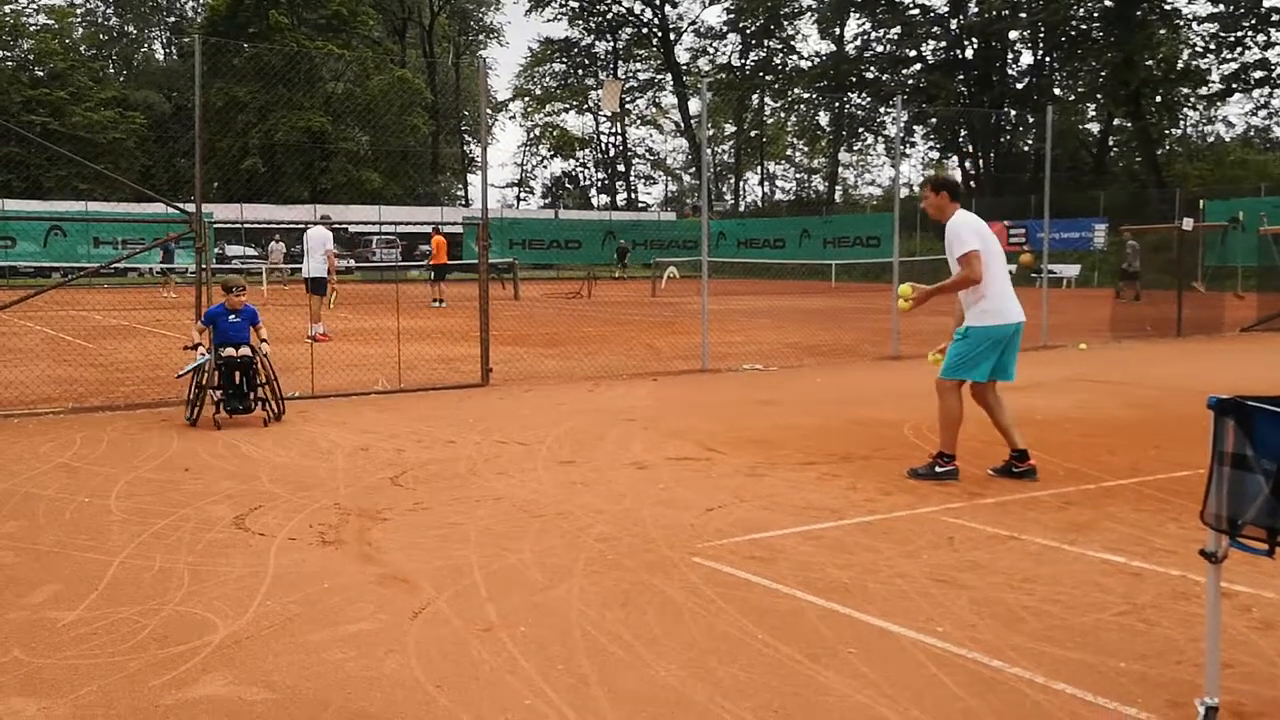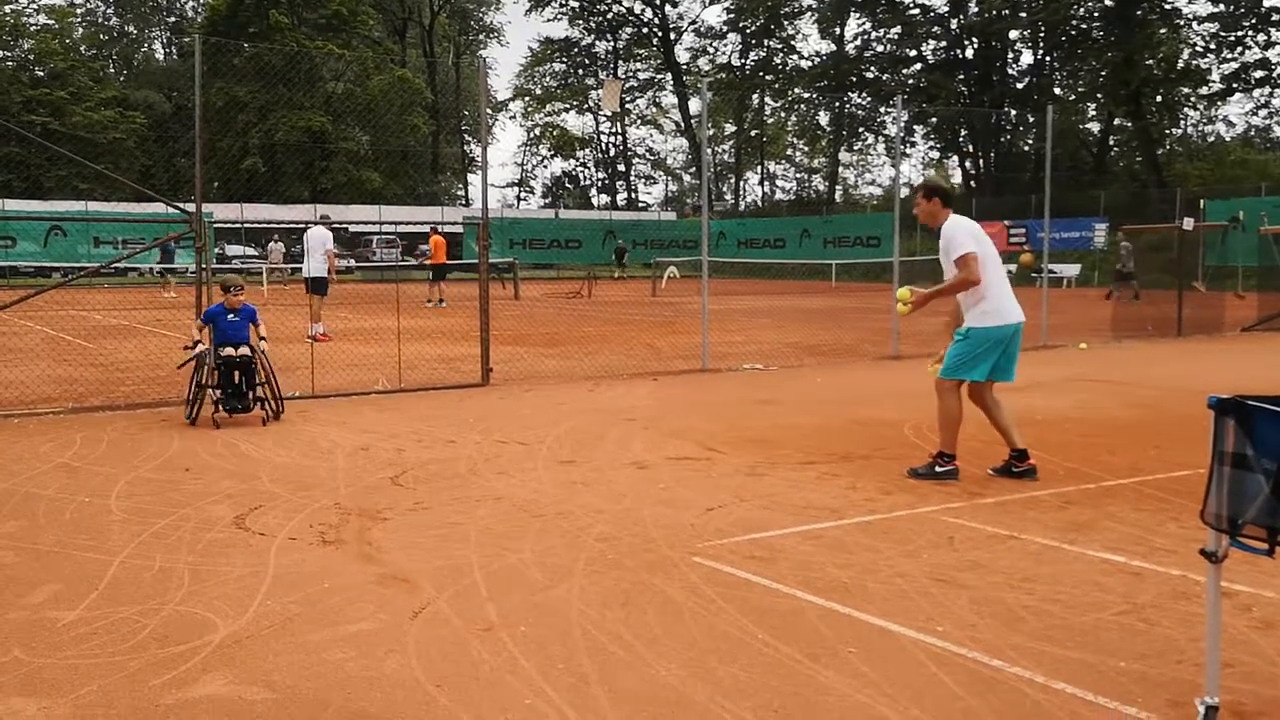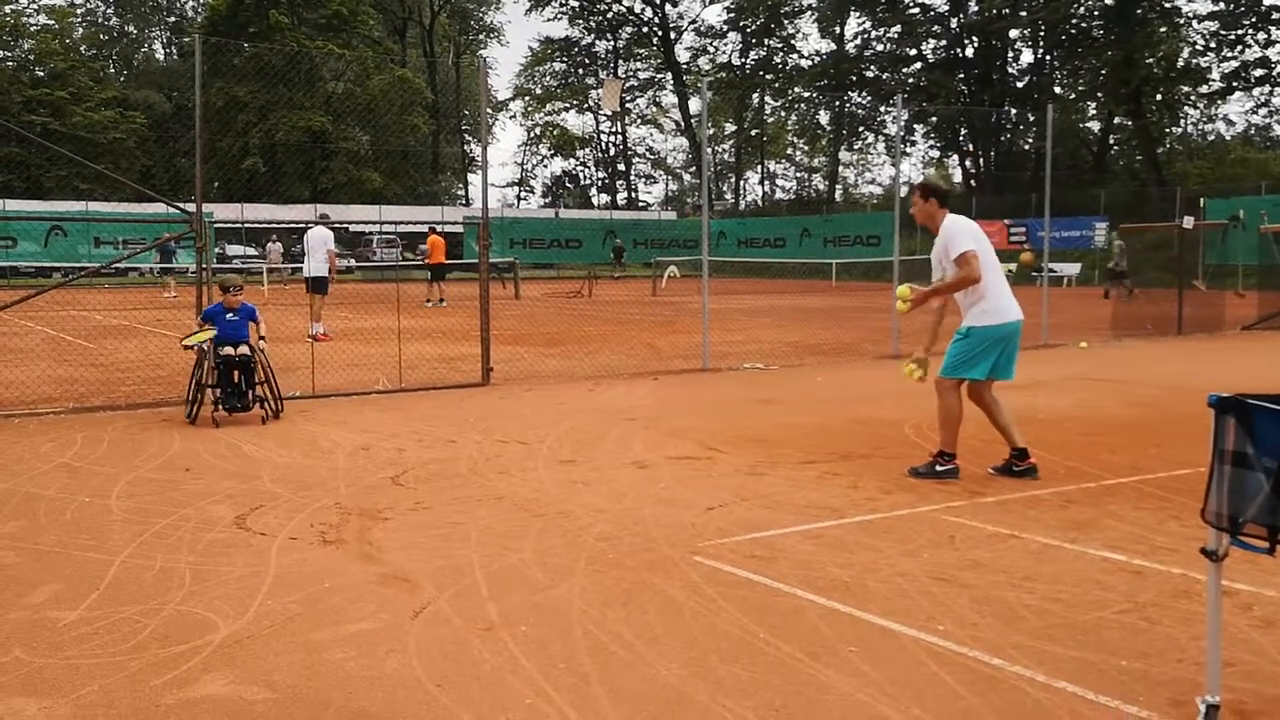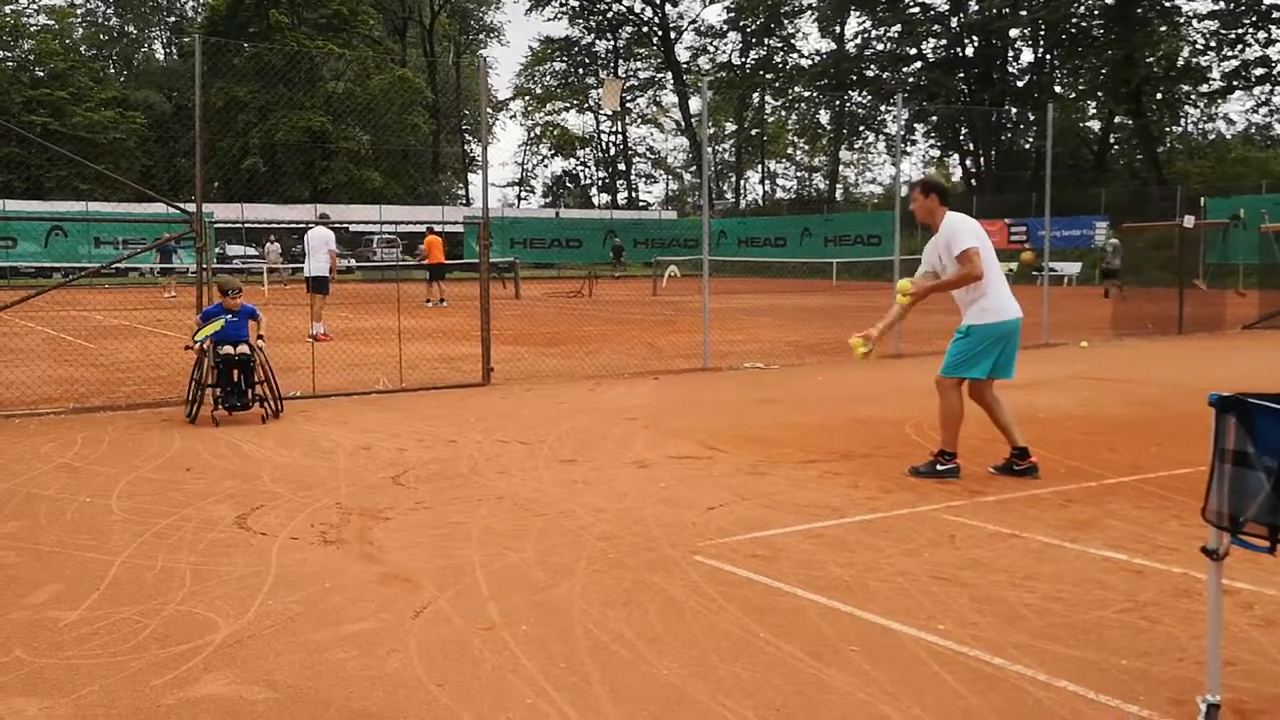
dt=0.1s
person 1, frame 1
left shoulder: (959, 224)
right shoulder: (968, 224)
left elbow: (973, 275)
right elbow: (966, 295)
left wrist: (930, 291)
right wrist: (952, 339)
left hip: (988, 321)
right hip: (1008, 318)
left knee: (947, 383)
right knee: (983, 390)
left ankle: (946, 462)
right ankle: (1021, 460)
person 1, frame 2
left shoulder: (956, 228)
right shoulder: (947, 239)
left elbow: (971, 277)
right elbow: (956, 300)
left wrist: (928, 295)
right wrist: (949, 347)
left hip: (988, 322)
right hip: (1007, 320)
left knee: (947, 383)
right knee: (980, 391)
left ankle: (945, 461)
right ankle: (1021, 459)
person 1, frame 3
left shoulder: (954, 227)
right shoulder: (940, 244)
left elbow: (972, 275)
right elbow: (939, 304)
left wrist: (926, 292)
right wrist: (925, 348)
left hip: (988, 321)
right hip: (1005, 320)
left knee: (946, 382)
right knee: (979, 390)
left ankle: (946, 460)
right ankle: (1021, 458)
person 1, frame 4
left shoulder: (958, 227)
right shoulder: (934, 246)
left elbow: (975, 271)
right elbow: (913, 293)
left wrist: (931, 287)
right wrist: (881, 328)
left hip: (990, 319)
right hip: (1003, 319)
left knee: (947, 383)
right knee: (979, 389)
left ankle: (946, 460)
right ankle: (1022, 458)
